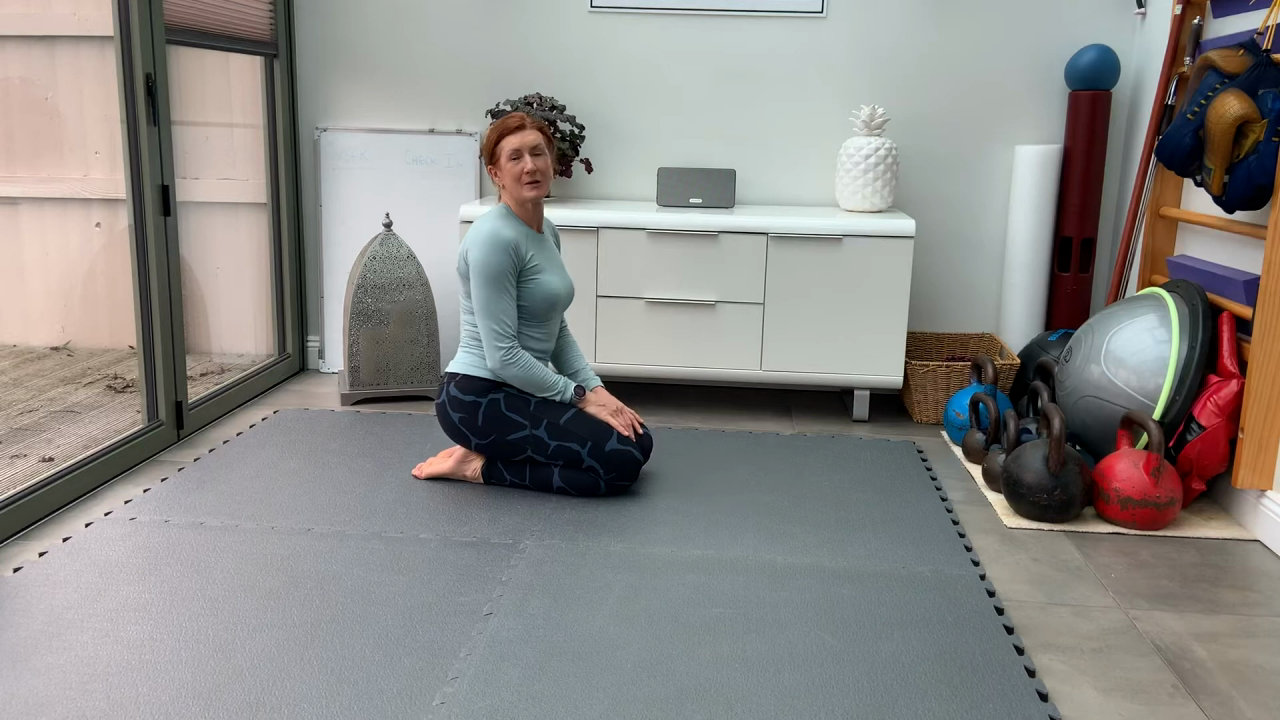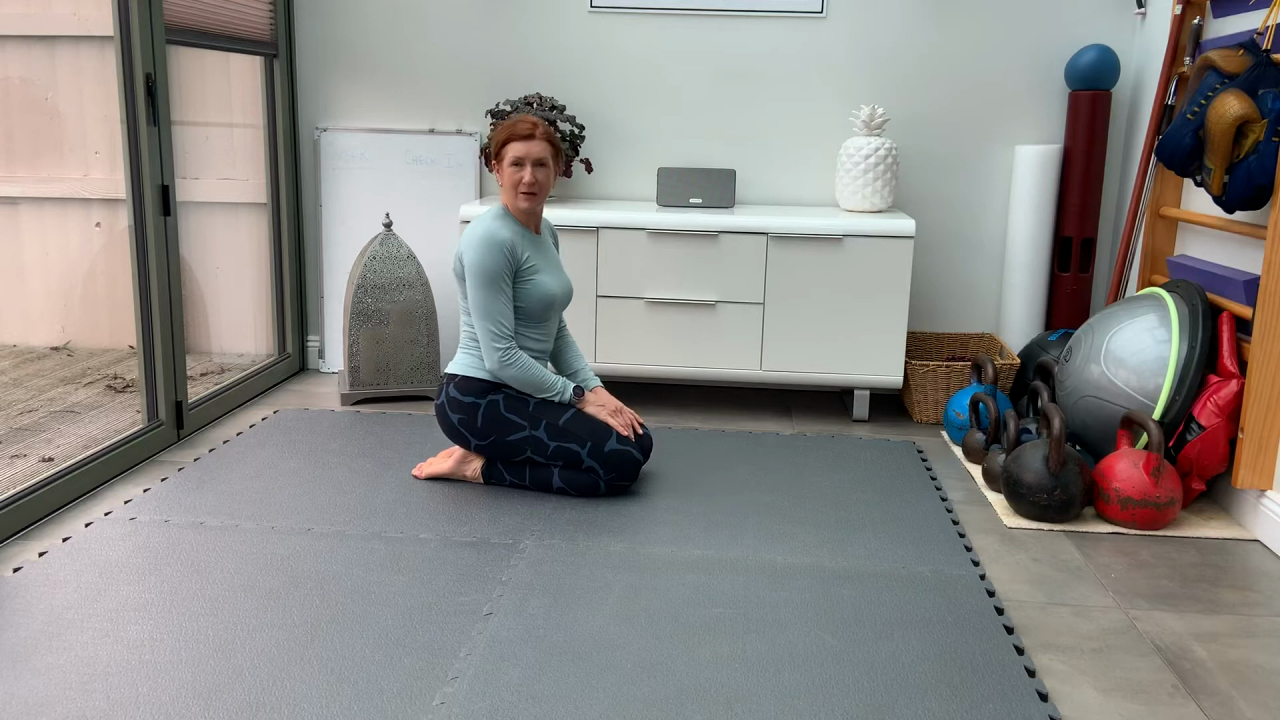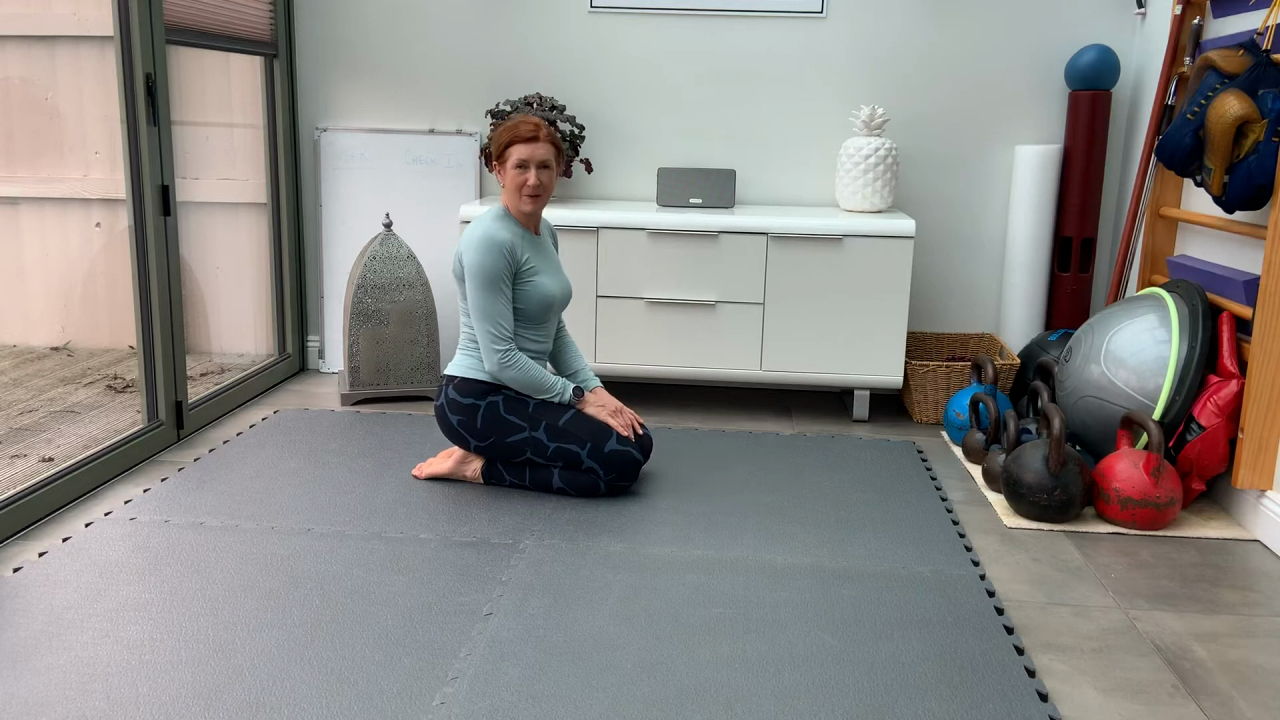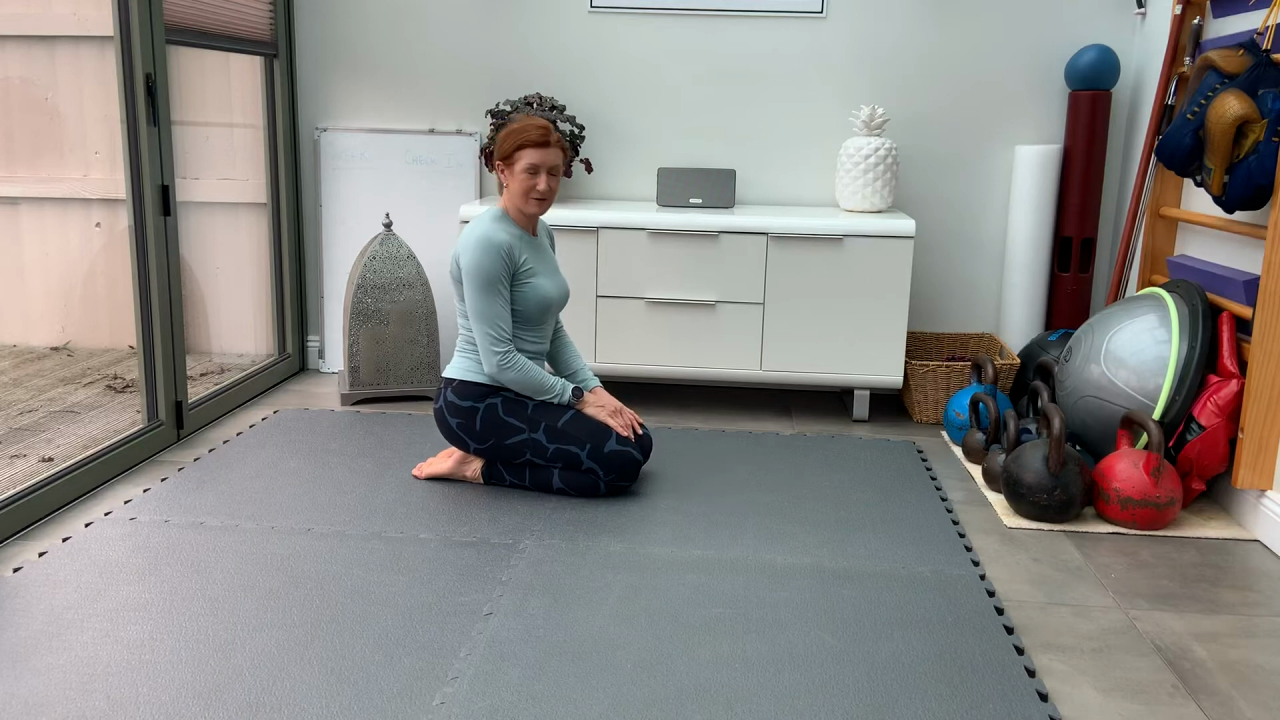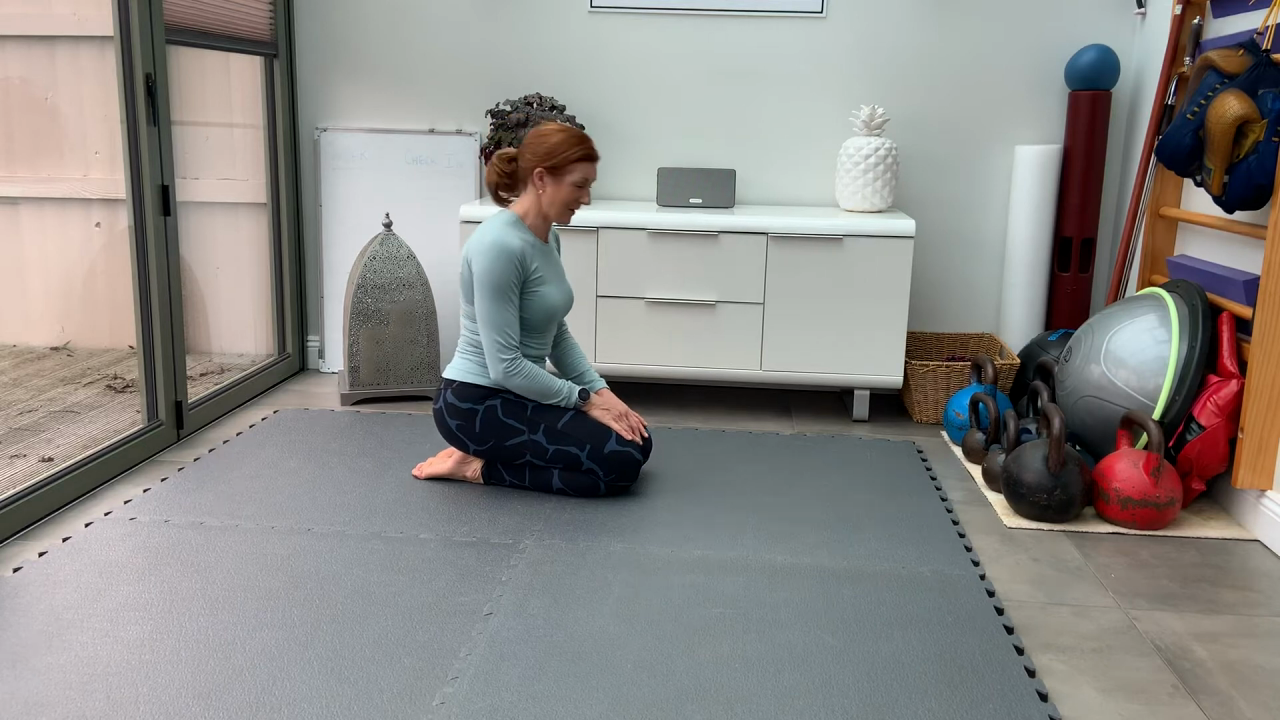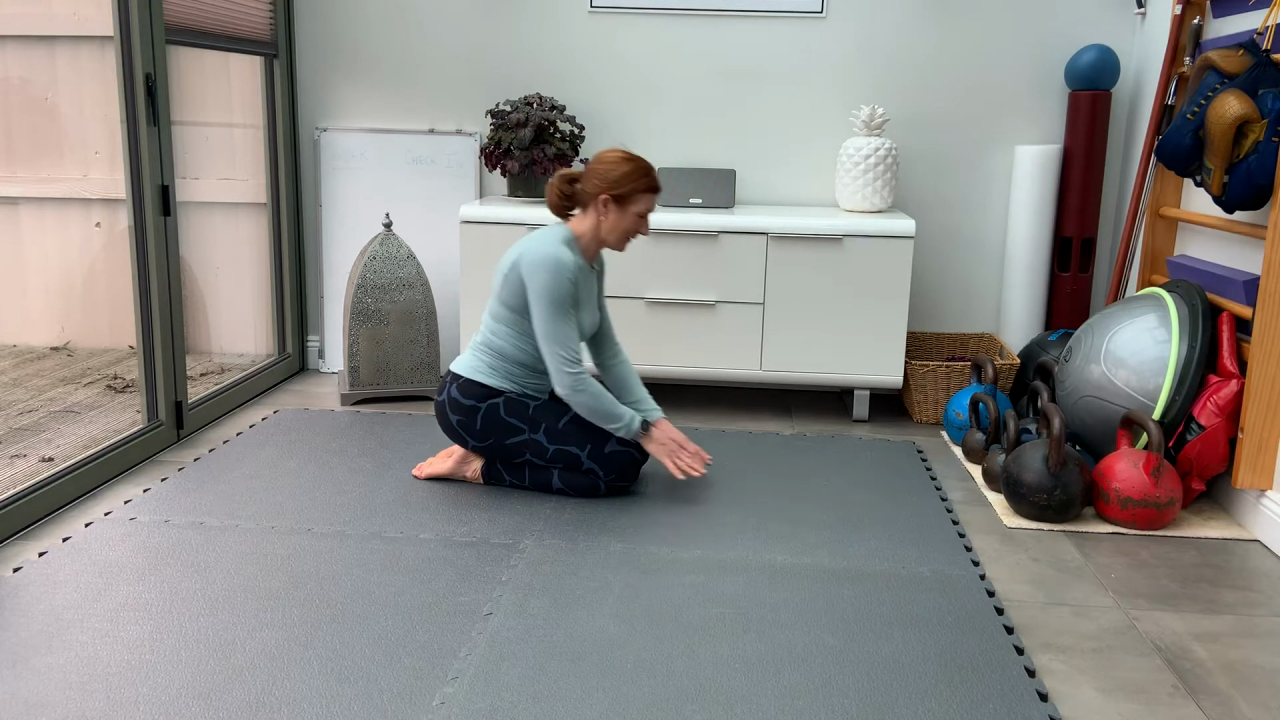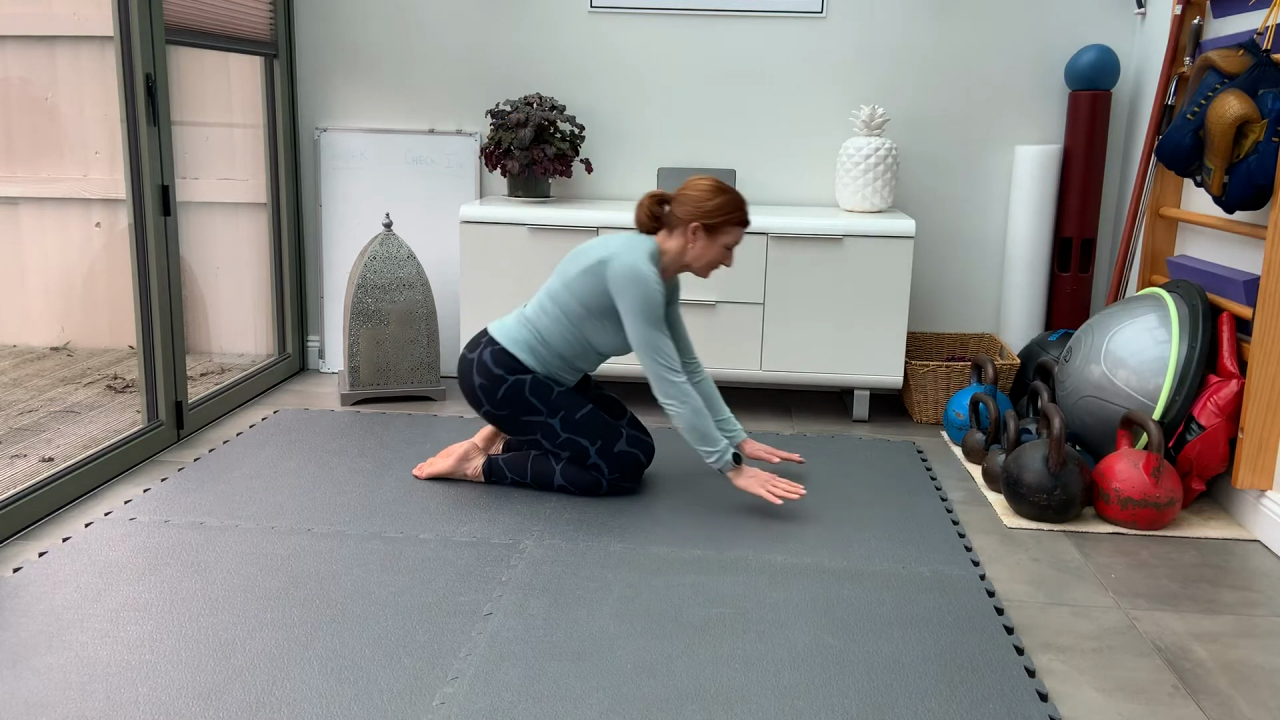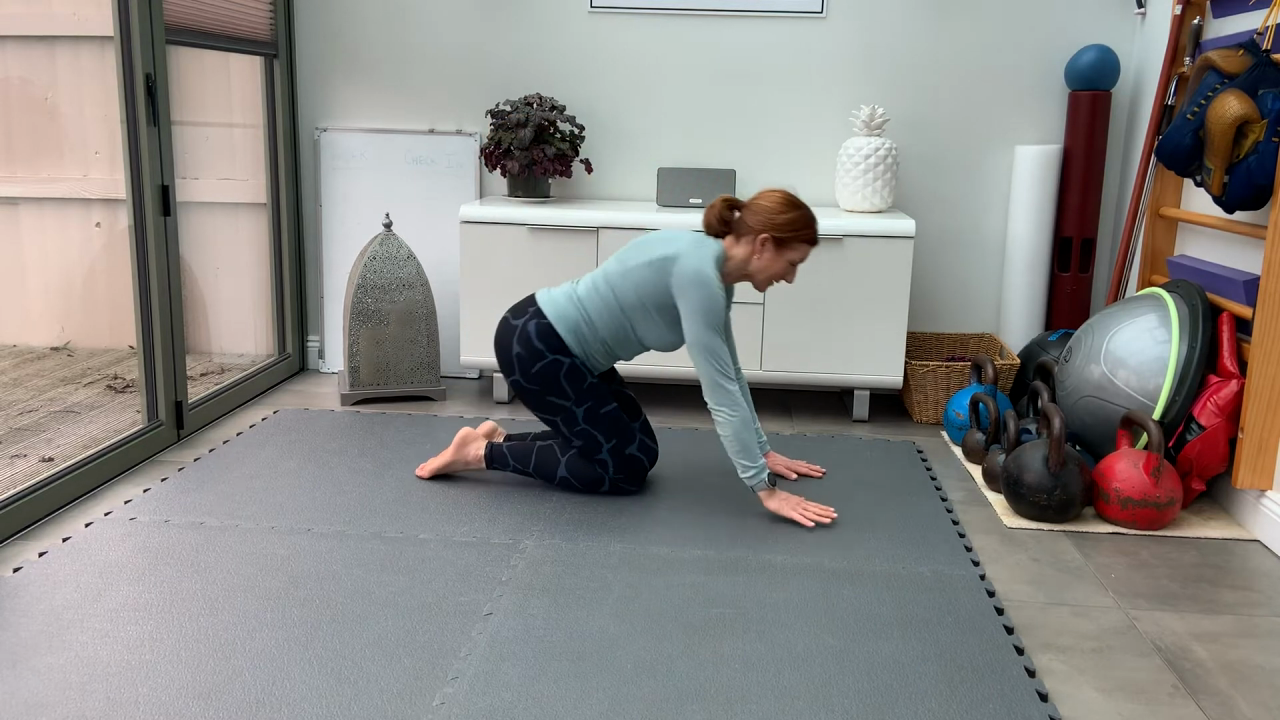
dt=0.3s
person 1, frame 1
left shoulder: (546, 231)
right shoulder: (494, 238)
left elbow: (556, 331)
right elbow: (503, 355)
left wrist: (595, 389)
right wrist: (579, 396)
left hip: (518, 392)
right hip: (481, 399)
left knee: (637, 443)
right knee: (620, 463)
left ankle: (488, 452)
right ankle: (478, 466)
person 1, frame 2
left shoulder: (544, 232)
right shoulder: (489, 239)
left elbow: (555, 331)
right elbow: (500, 356)
left wrist: (594, 389)
right wrist: (579, 397)
left hip: (518, 392)
right hip: (480, 400)
left knee: (637, 442)
right knee: (619, 462)
left ankle: (486, 452)
right ankle: (479, 466)
person 1, frame 3
left shoulder: (544, 232)
right shoulder: (489, 240)
left elbow: (555, 332)
right elbow: (500, 357)
left wrist: (595, 389)
right wrist: (578, 397)
left hip: (518, 393)
right hip: (480, 401)
left knee: (637, 441)
right knee: (620, 462)
left ankle: (486, 453)
right ankle: (479, 466)
person 1, frame 4
left shoulder: (539, 233)
right shoulder: (487, 241)
left elbow: (552, 332)
right elbow: (498, 359)
left wrist: (593, 389)
right wrist: (577, 398)
left hip: (517, 394)
right hip: (478, 403)
left knee: (636, 442)
right knee: (620, 462)
left ankle: (485, 453)
right ankle: (479, 467)
person 1, frame 5
left shoulder: (545, 238)
right shoulder: (500, 245)
left elbow: (557, 335)
right elbow: (505, 365)
left wrist: (599, 390)
right wrist: (582, 398)
left hip: (516, 395)
right hip: (478, 404)
left knee: (636, 443)
right knee: (619, 464)
left ankle: (486, 451)
right ankle: (479, 467)
person 1, frame 6
left shoulder: (589, 259)
right shoulder: (552, 259)
left elbow: (608, 353)
right elbow: (569, 380)
left wrist: (655, 420)
right wrist: (641, 430)
left hip: (523, 395)
right hip: (479, 403)
left knee: (629, 444)
right knee: (617, 465)
left ankle: (494, 449)
right ankle: (483, 467)
person 1, frame 7
left shoulder: (661, 272)
right shoulder: (633, 270)
left elbow: (689, 368)
right elbow: (669, 385)
left wrist: (737, 439)
right wrist: (730, 466)
left hip: (533, 369)
right hip: (498, 371)
left knee: (635, 448)
right knee: (621, 466)
left ankle: (504, 442)
right ankle: (481, 464)
person 1, frame 8
left shoulder: (715, 270)
right shoulder: (698, 272)
left elbow: (729, 374)
right elbow: (720, 392)
left wrist: (763, 451)
right wrist: (765, 487)
left hip: (562, 344)
right hip: (537, 343)
left knee: (639, 451)
right knee: (625, 469)
left ankle: (502, 438)
right ankle: (484, 452)
